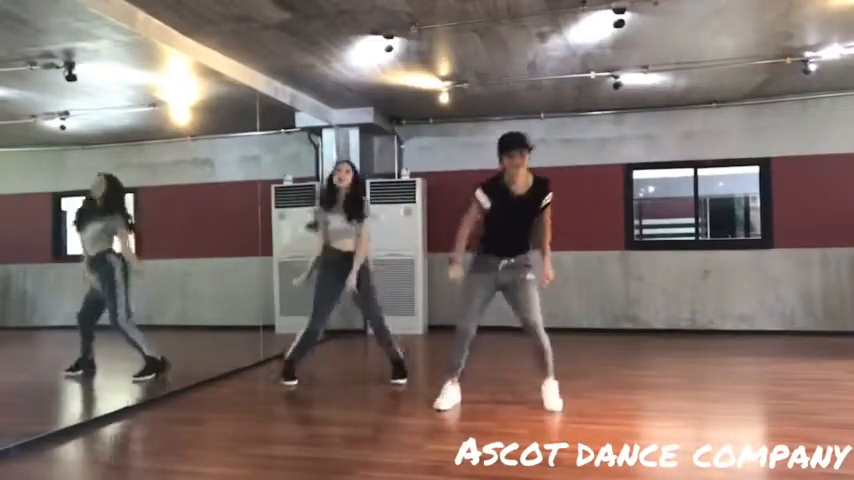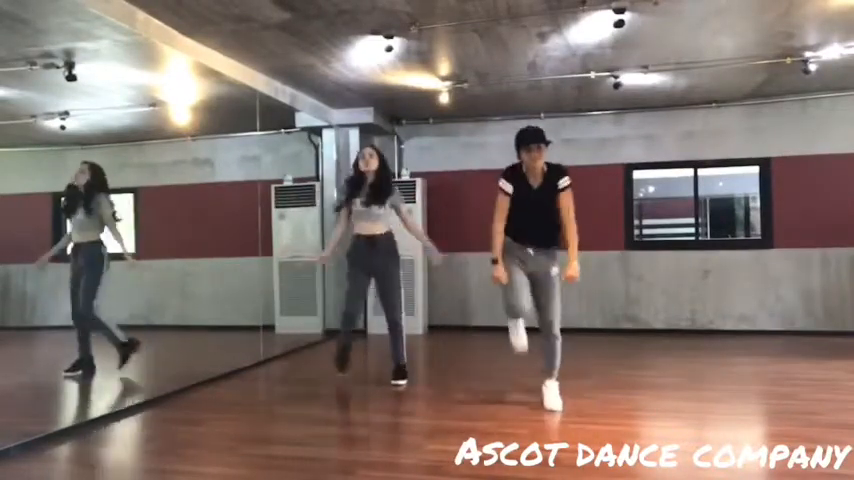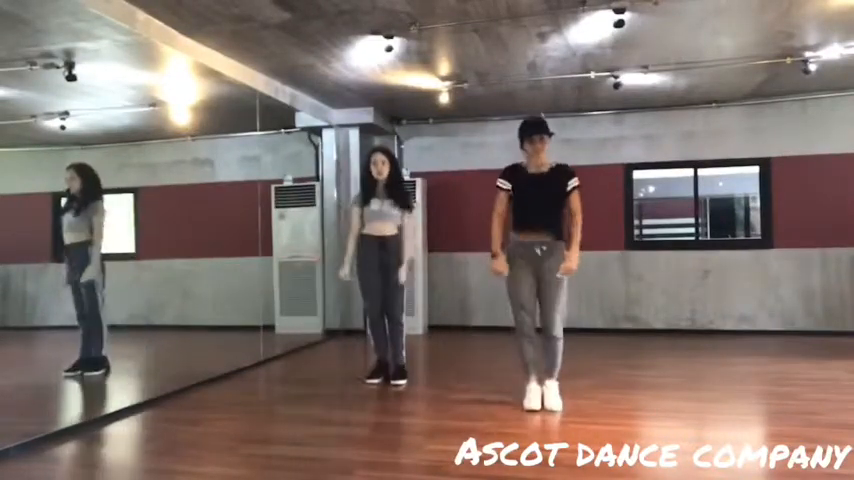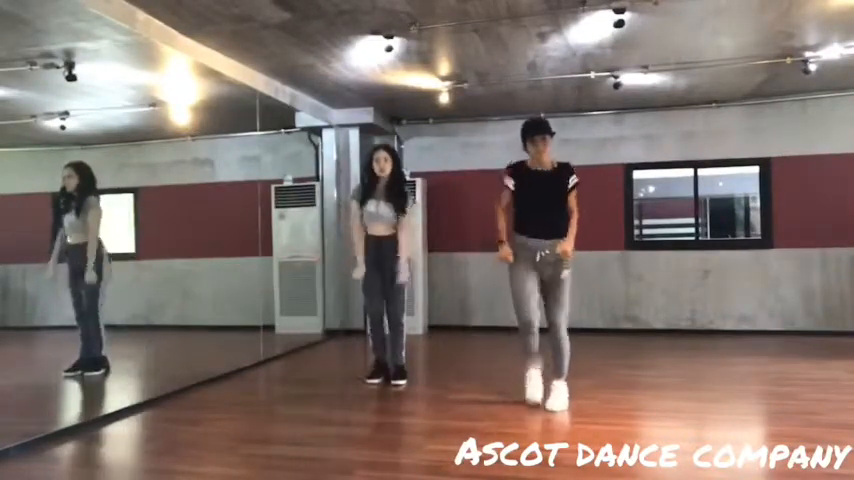
dt=0.3s
person 1, frame 1
left shoulder: (541, 188)
right shoulder: (491, 188)
left elbow: (543, 226)
right elbow: (468, 224)
left wrist: (547, 262)
right wrist: (455, 262)
left hip: (519, 264)
right hip: (486, 264)
left knee: (533, 324)
right knee: (466, 327)
left ankle: (549, 383)
right ankle: (452, 383)
person 1, frame 2
left shoulder: (558, 175)
right shoulder: (511, 176)
left elbow: (568, 218)
right elbow: (499, 220)
left wrist: (573, 260)
right wrist: (497, 261)
left hip: (546, 256)
right hip: (514, 253)
left knee: (551, 324)
right knee: (521, 310)
left ankle: (551, 383)
right ankle: (516, 319)
person 1, frame 3
left shoulder: (564, 175)
right shoulder: (511, 175)
left elbow: (575, 215)
right elbow: (498, 216)
left wrist: (573, 253)
right wrist: (496, 255)
left hip: (554, 253)
right hip: (520, 252)
left knee: (553, 323)
right knee: (524, 323)
left ankle: (551, 382)
right ankle: (532, 383)
person 1, frame 4
left shoulder: (566, 172)
right shoulder: (516, 171)
left elbow: (573, 212)
right elbow: (502, 209)
left wrist: (570, 241)
right wrist: (503, 243)
left hip: (555, 252)
right hip: (523, 251)
left knee: (557, 323)
right knee: (528, 318)
left ankle: (559, 384)
right ankle: (534, 367)
person 2, frame 1
left shoulder: (362, 206)
right shoulder: (325, 206)
left elbow: (364, 242)
right elbow: (323, 241)
left wrist: (353, 272)
right wrist: (308, 271)
left hip: (358, 264)
right hip: (332, 265)
left knee: (375, 318)
right knee: (317, 321)
left ankle: (397, 362)
right ankle: (290, 363)
person 2, frame 2
left shoulder: (389, 191)
right shoulder: (350, 190)
left elbow: (408, 222)
right elbow: (342, 223)
left wrist: (429, 245)
right wrist: (329, 251)
left hip: (385, 248)
right hip: (359, 250)
left knee: (392, 310)
right knee: (353, 306)
left ankle: (399, 365)
right ankle: (344, 348)
person 2, frame 3
left shoulder: (400, 195)
right shoulder: (362, 195)
left elbow: (407, 232)
right elbow: (354, 230)
left wrist: (405, 264)
right wrist: (347, 262)
left hip: (392, 249)
right hip: (368, 250)
left knee: (394, 310)
right knee: (373, 309)
left ankle: (399, 365)
right ankle: (382, 362)
person 2, frame 4
left shoulder: (401, 194)
right shoulder: (361, 192)
left elbow: (404, 229)
right elbow: (356, 227)
left wrist: (403, 262)
right wrist: (360, 261)
left hip: (392, 249)
right hip: (370, 250)
left knee: (395, 311)
right knee: (374, 310)
left ankle: (398, 365)
right ankle: (380, 363)
person 3, frame 1
left shoulder: (112, 216)
right shoulder: (86, 212)
left elbow: (126, 247)
right elbow: (85, 247)
left wrist: (138, 269)
right wrist: (88, 270)
left hip: (110, 266)
right hip: (97, 269)
left knee: (120, 319)
right knee: (85, 317)
left ankle: (154, 362)
right ankle: (86, 361)
person 3, frame 2
left shoulder: (98, 198)
right shoulder: (74, 200)
left elbow: (112, 227)
left wrist: (125, 251)
right wrist: (50, 253)
left hip: (92, 255)
right hip: (78, 255)
left knee: (83, 309)
right knee: (76, 313)
left ankle: (124, 343)
right ankle: (85, 360)
person 3, frame 3
left shoulder: (94, 205)
right shoulder: (71, 205)
left elbow: (97, 238)
right elbow: (68, 236)
left wrist: (93, 267)
right wrist: (68, 268)
left hip: (86, 257)
right hip: (72, 258)
left knee: (93, 309)
right knee: (82, 312)
left ankle: (99, 359)
right ankle: (86, 358)
person 3, frame 4
left shoulder: (90, 201)
right shoulder: (66, 204)
left elbow: (93, 234)
right elbow: (61, 235)
left wrist: (90, 267)
right wrist: (52, 261)
left hip: (92, 257)
right hip: (74, 258)
left knee: (91, 309)
right knee: (81, 311)
left ankle: (98, 359)
right ankle: (86, 358)
